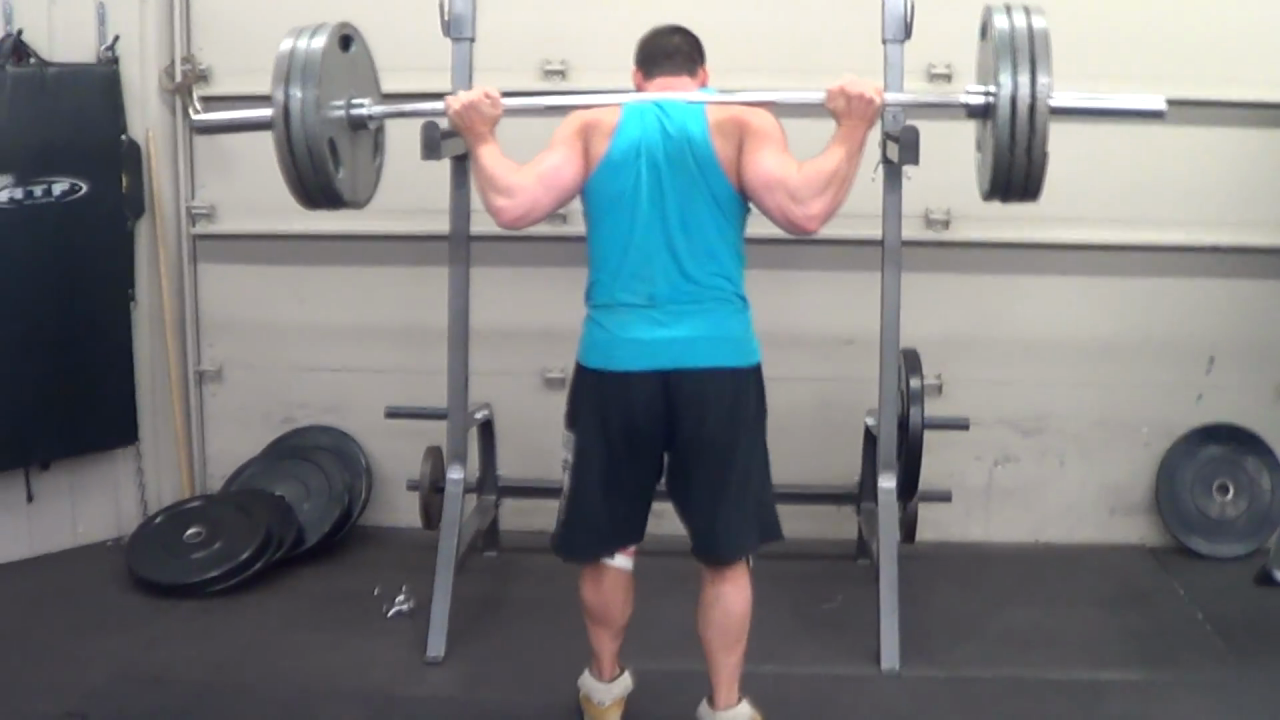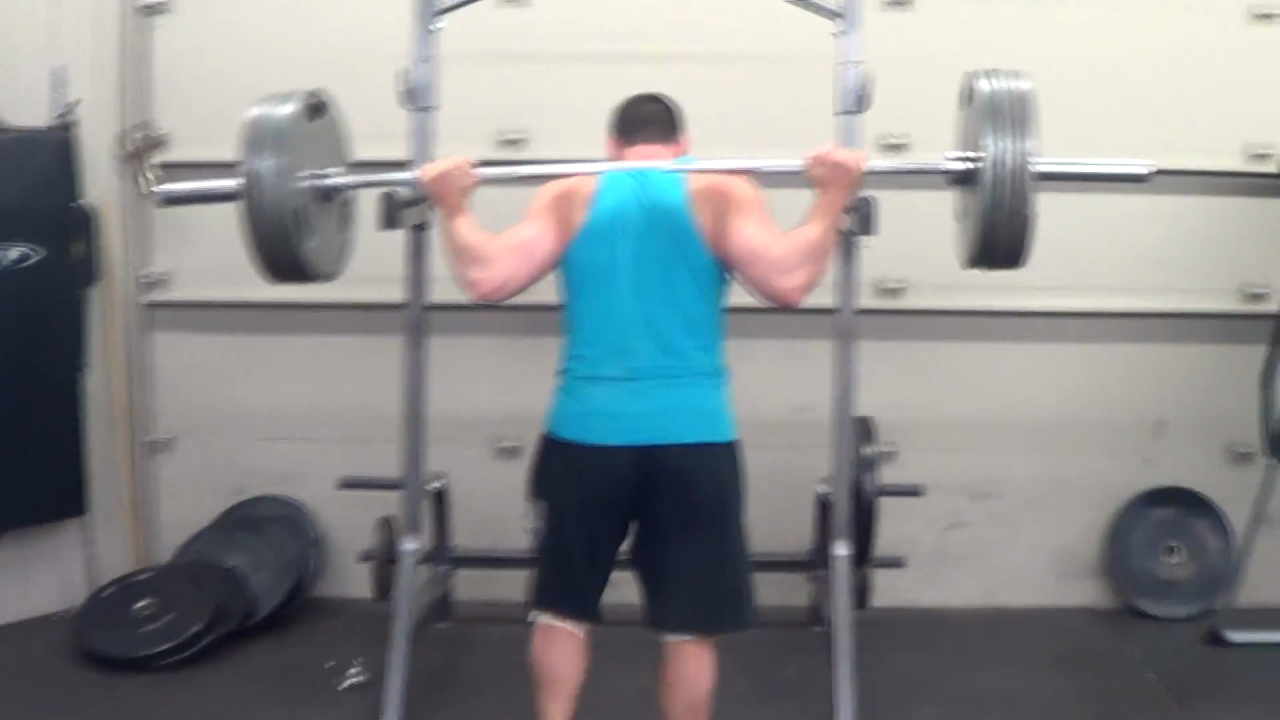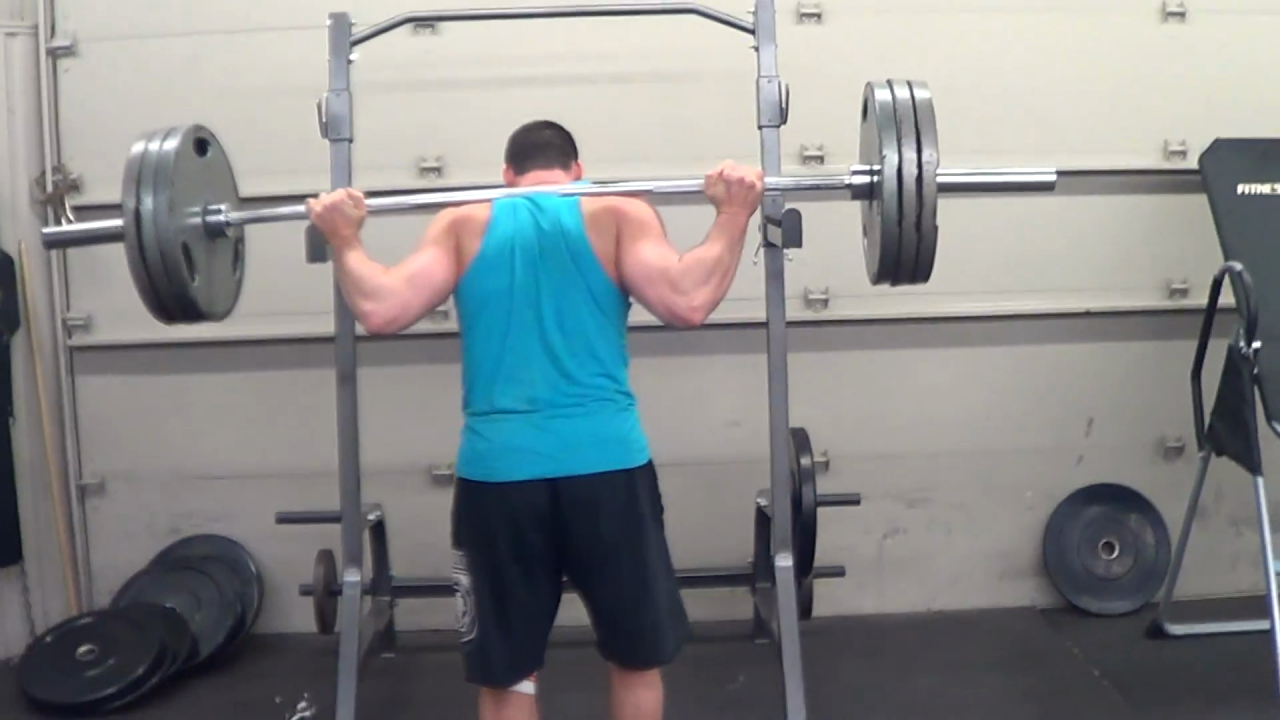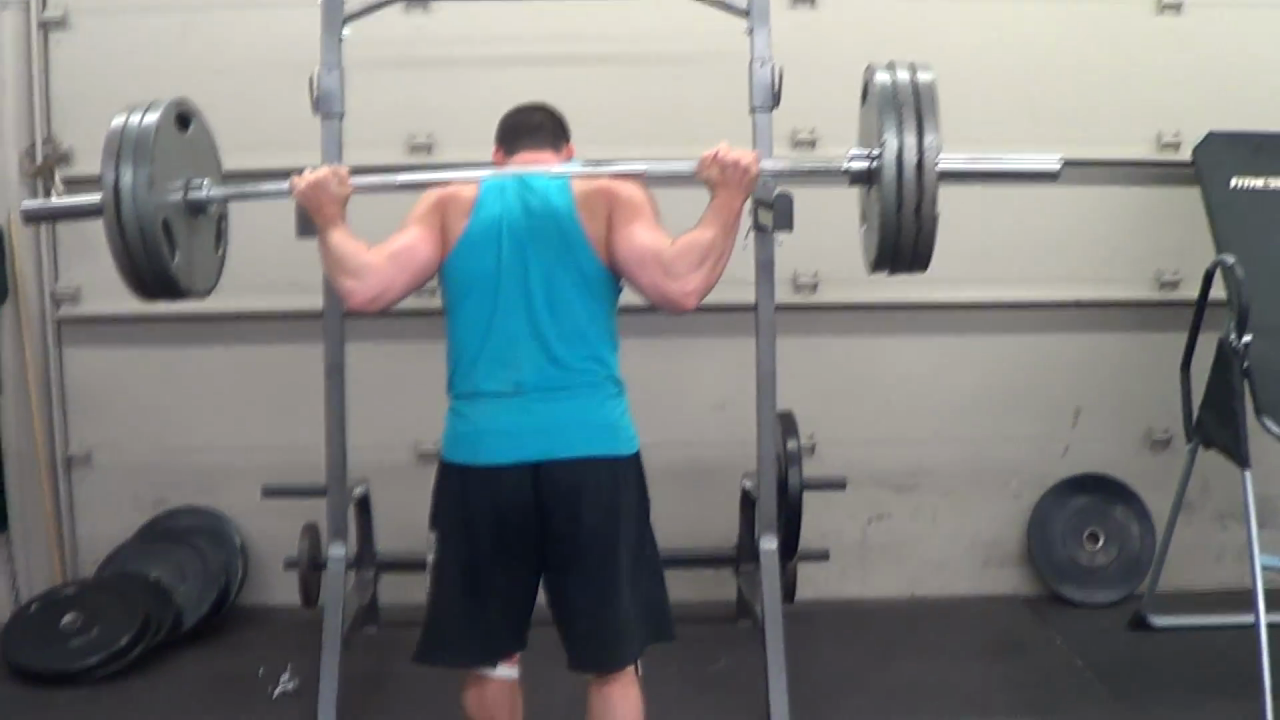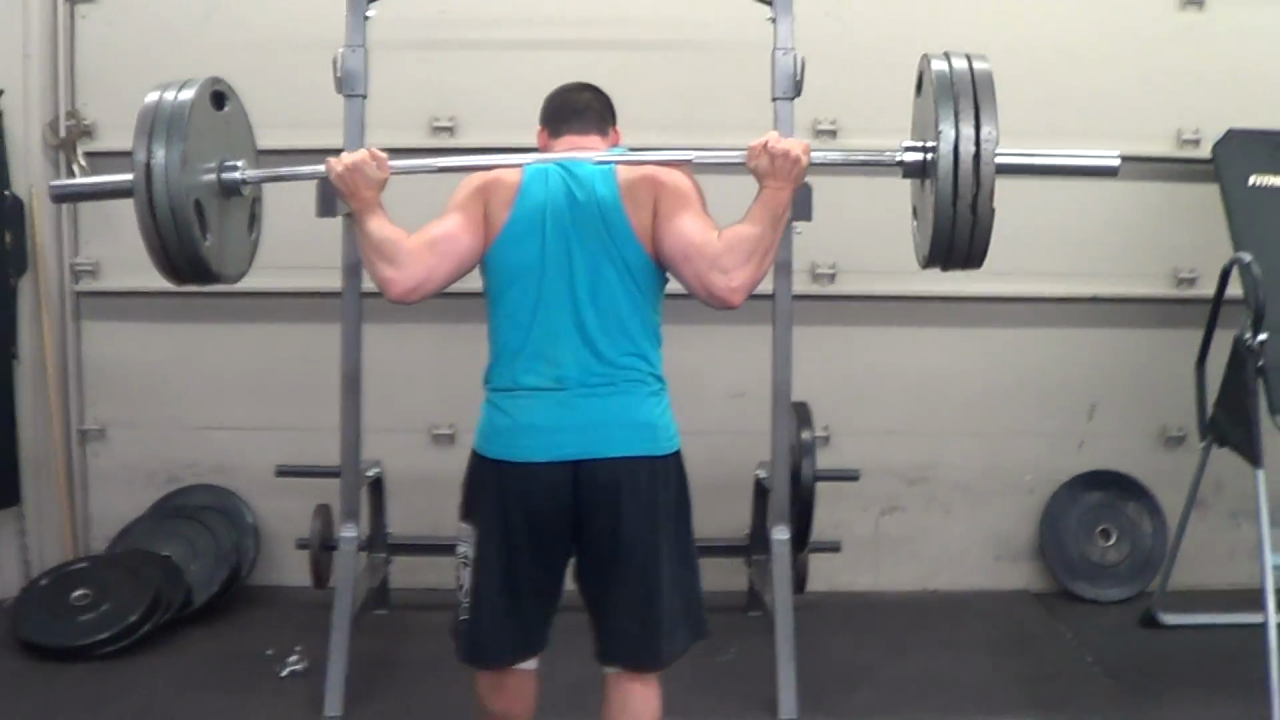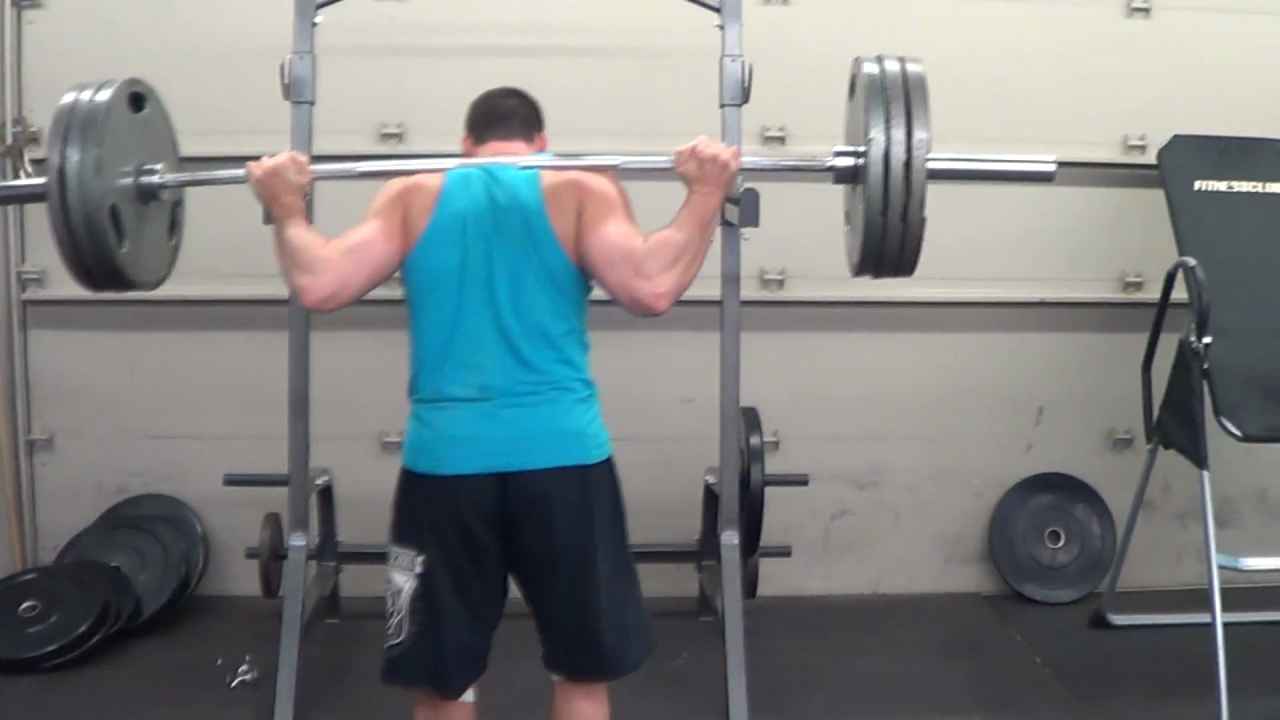
dt=0.4s
person 1, frame 1
left shoulder: (591, 125)
right shoulder: (742, 122)
left elbow: (513, 206)
right elbow: (806, 210)
left wrist: (479, 137)
right wrist: (853, 129)
left hip: (614, 365)
right hip: (717, 366)
left knee: (603, 546)
right knee: (724, 554)
person 1, frame 2
left shoulder: (568, 196)
right shoulder: (722, 193)
left elbow: (488, 279)
right elbow: (786, 282)
left wrist: (453, 207)
right wrist: (833, 199)
left hip: (585, 434)
right hip: (694, 436)
left knee: (562, 605)
right knee: (691, 627)
person 1, frame 3
left shoulder: (463, 225)
right shoulder: (619, 215)
left elbow: (381, 311)
right elbow: (688, 303)
left wrist: (345, 238)
right wrist: (733, 214)
left hip: (499, 470)
right hip: (606, 464)
left knee: (507, 672)
right knee: (640, 653)
person 1, frame 4
left shoulder: (450, 204)
right shoulder: (609, 197)
left elbow: (364, 290)
right elbow: (680, 287)
left wrist: (329, 217)
right wrist: (728, 198)
left hip: (482, 454)
right hip: (593, 450)
left knee: (489, 653)
right knee: (612, 658)
person 1, frame 5
left shoulder: (492, 189)
right shoulder: (657, 186)
left elbow: (403, 279)
right elbow: (728, 282)
left wrist: (365, 201)
right wrist: (776, 189)
left hip: (515, 447)
right hip: (631, 448)
left knee: (496, 643)
right knee: (634, 658)
person 1, frame 6
left shoulder: (412, 197)
right shoulder: (582, 191)
left elbow: (319, 286)
right elbow: (653, 289)
left wrist: (286, 206)
right wrist: (705, 195)
left hip: (445, 463)
right hip: (563, 457)
right knee: (585, 665)
